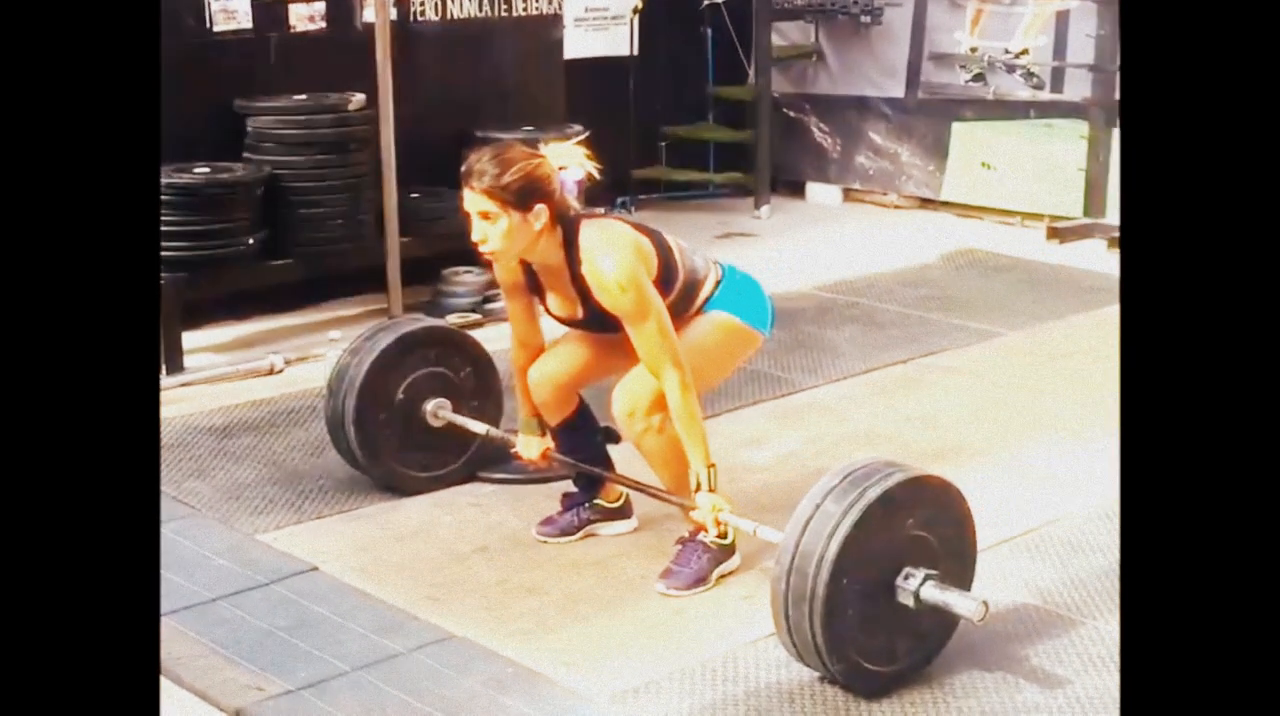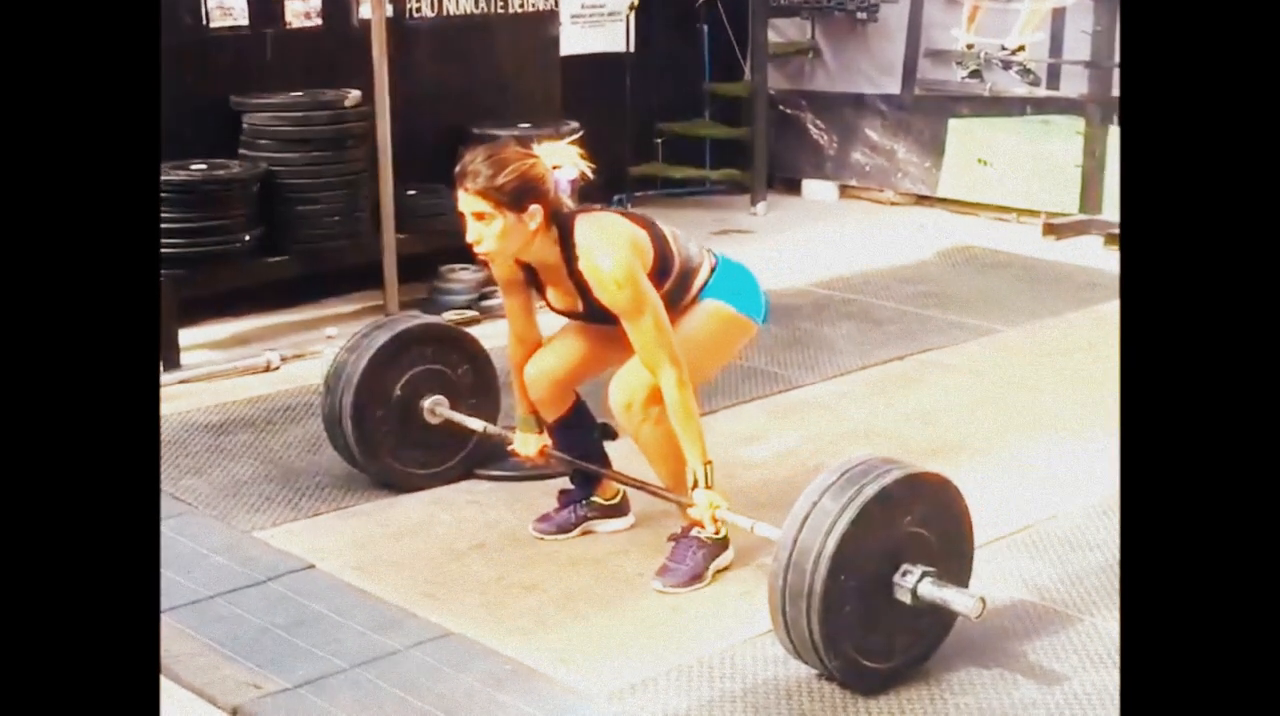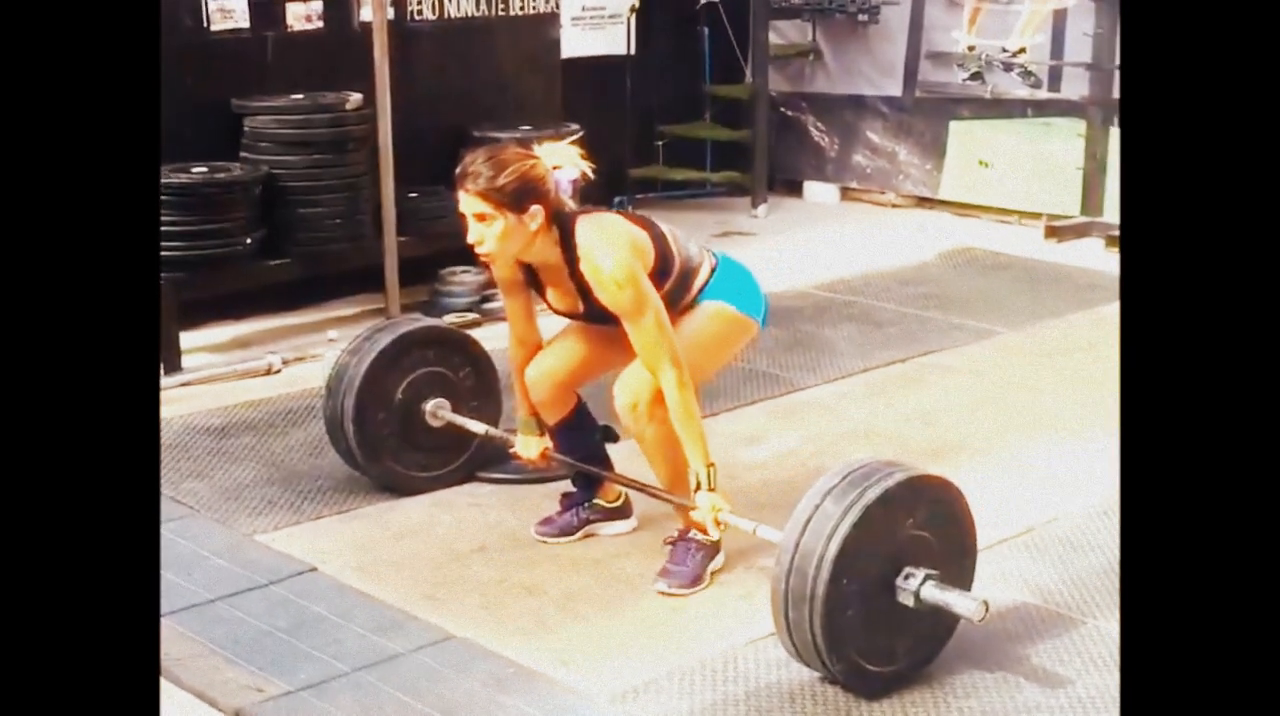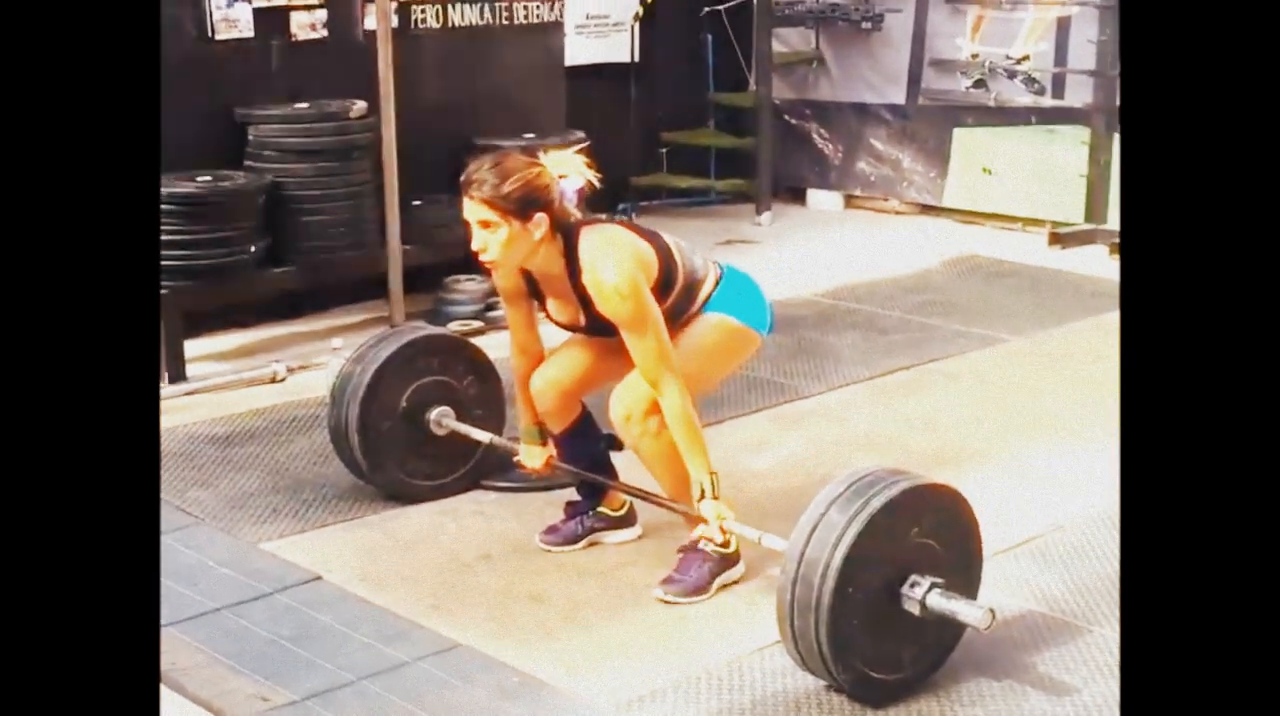
dt=0.2s
person 1, frame 1
left shoulder: (605, 263)
right shoulder: (511, 258)
left elbow: (673, 376)
right elbow: (526, 346)
left wrist: (705, 483)
right wrist: (529, 426)
left hip: (726, 305)
right hip: (662, 307)
left knee: (633, 404)
right knee: (546, 380)
left ankle: (711, 537)
right ankle: (605, 499)
person 1, frame 2
left shoulder: (601, 259)
right shoulder: (509, 254)
left elbow: (668, 372)
right elbow: (523, 342)
left wrist: (701, 480)
right wrist: (527, 423)
left hip: (720, 295)
right hip: (657, 298)
left knee: (631, 394)
right knee: (542, 376)
left ankle: (703, 530)
right ankle: (601, 496)
person 1, frame 3
left shoulder: (602, 258)
right shoulder: (508, 254)
left elbow: (670, 373)
right elbow: (523, 344)
left wrist: (704, 481)
right wrist: (528, 425)
left hip: (720, 295)
right hip: (657, 299)
left knee: (635, 396)
right knee: (544, 378)
left ankle: (699, 532)
right ankle: (602, 499)
person 1, frame 4
left shoulder: (605, 271)
right shoulder: (512, 264)
left elbow: (668, 386)
right elbow: (526, 354)
left wrist: (707, 491)
right wrist: (532, 436)
left hip: (725, 306)
right hip: (659, 309)
left knee: (631, 406)
right knee: (550, 387)
left ankle: (714, 544)
right ankle: (607, 507)
